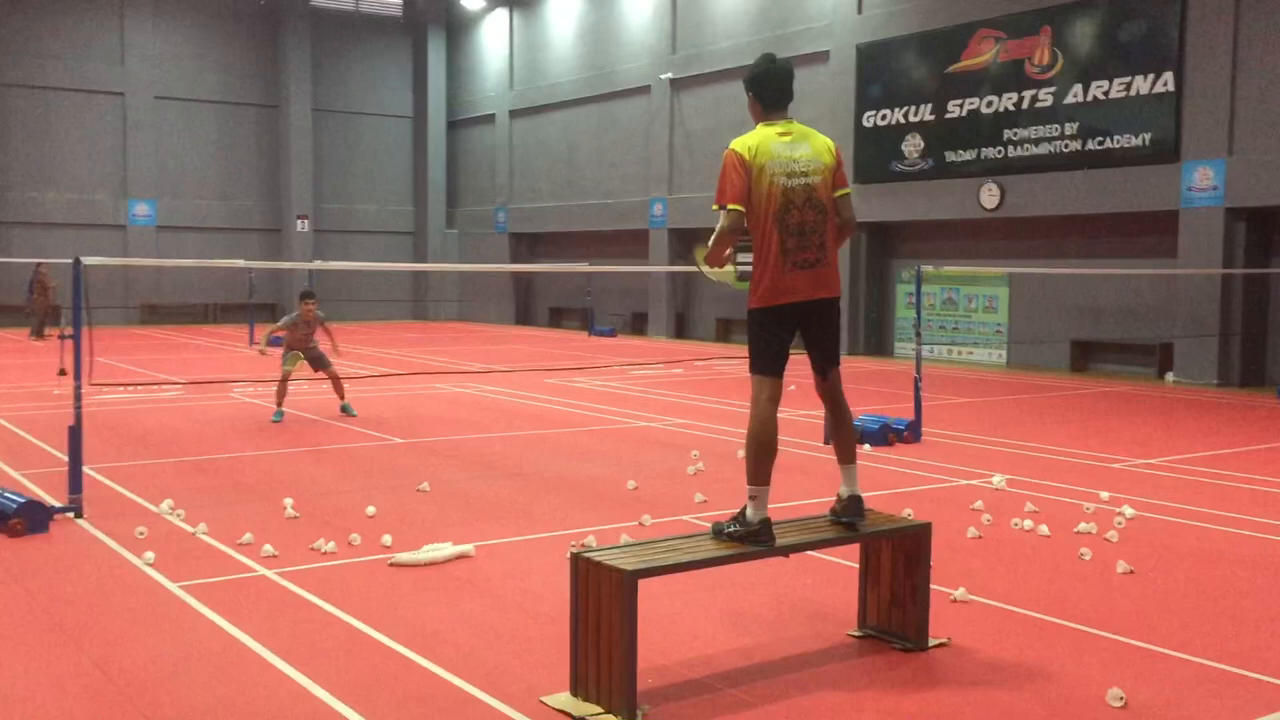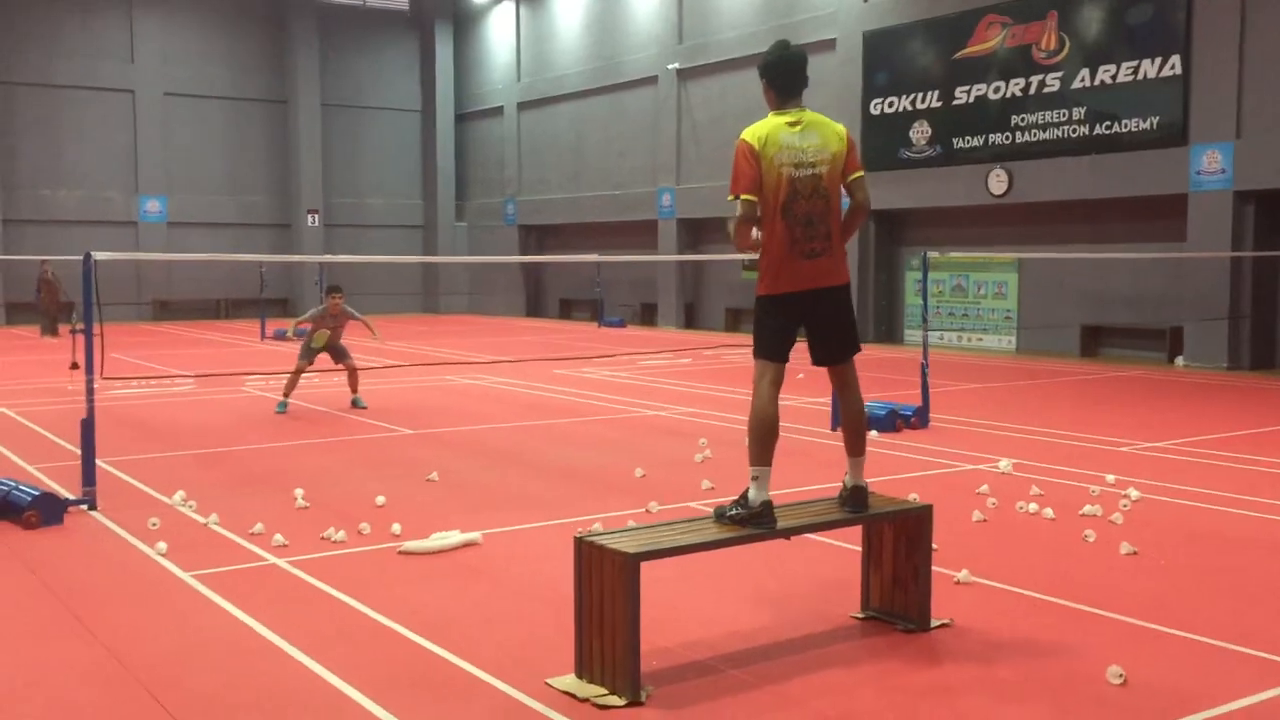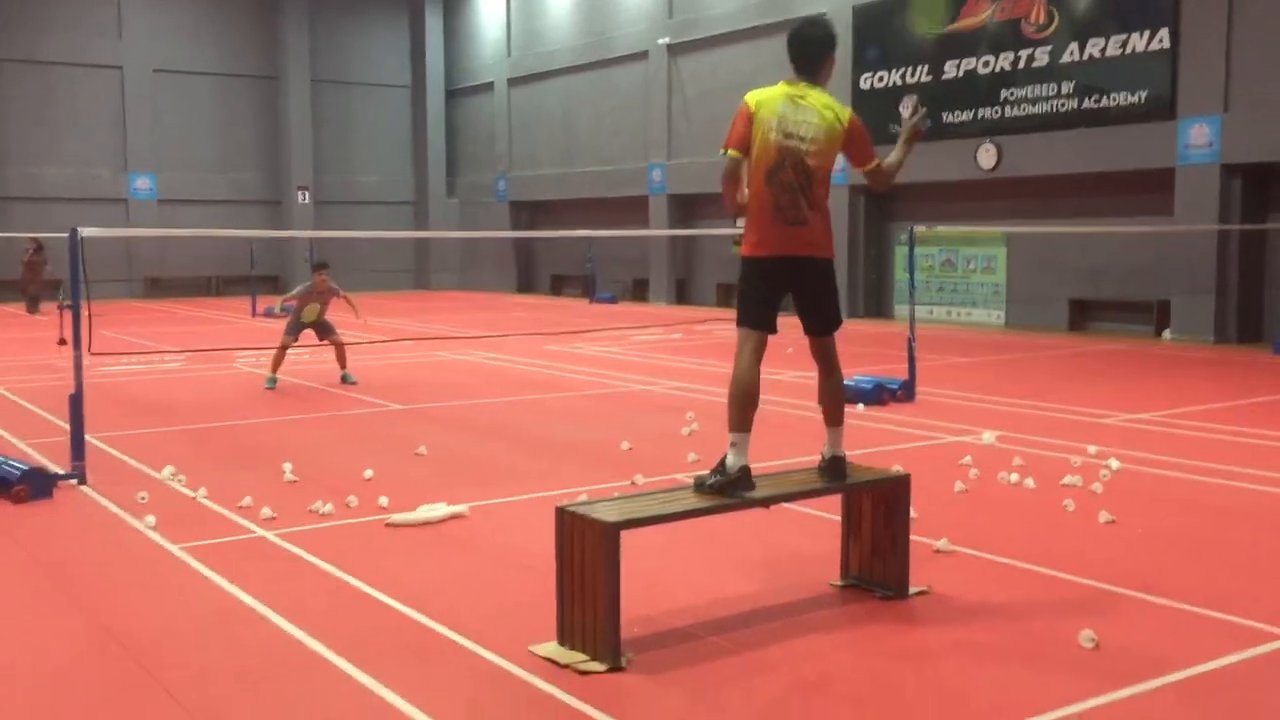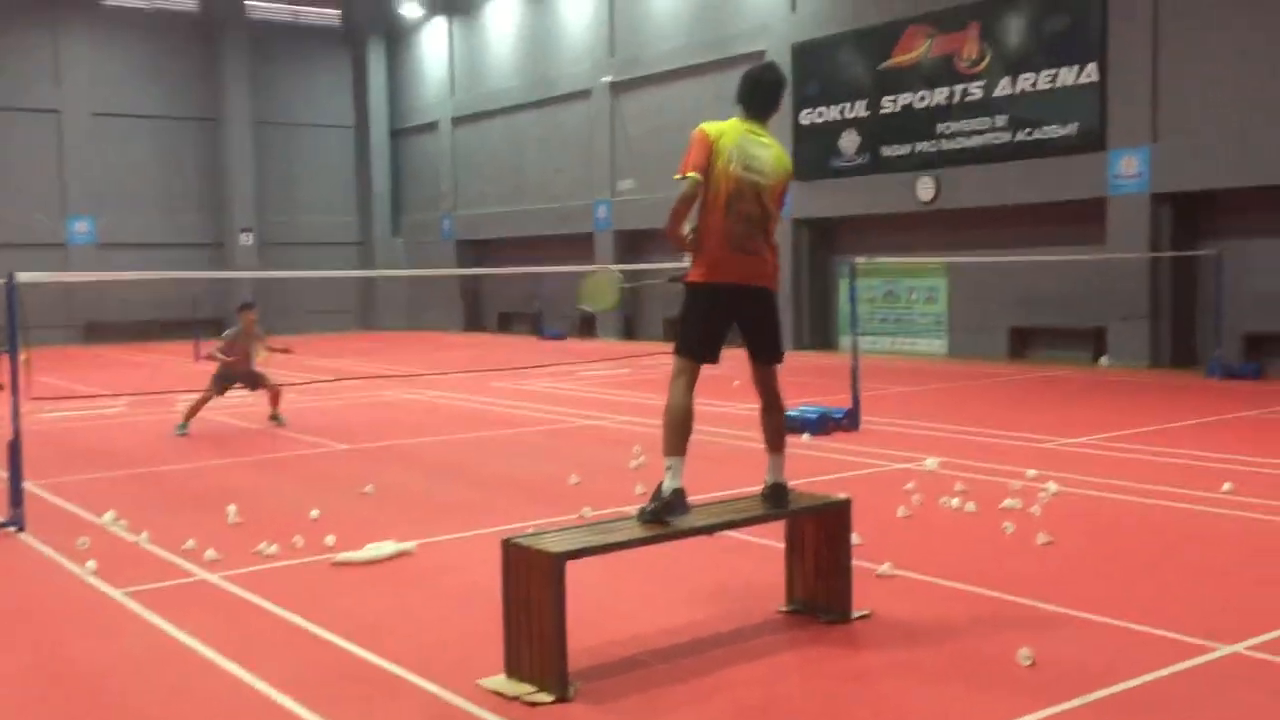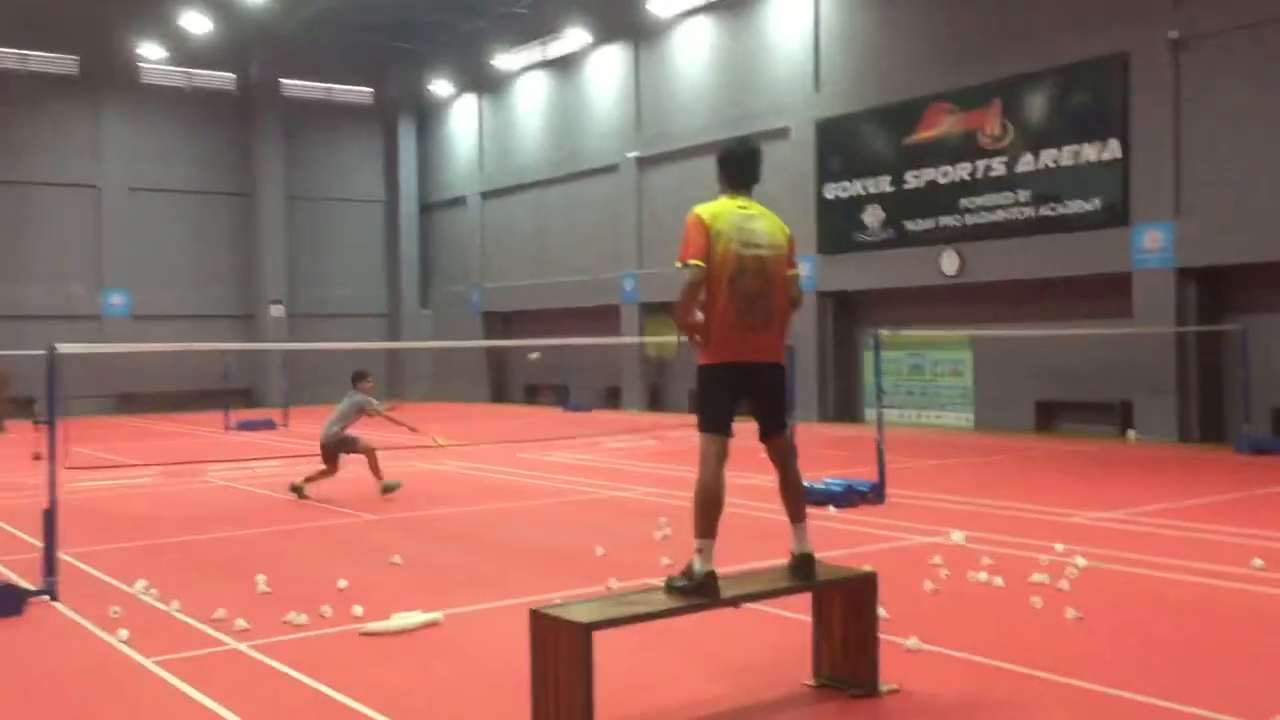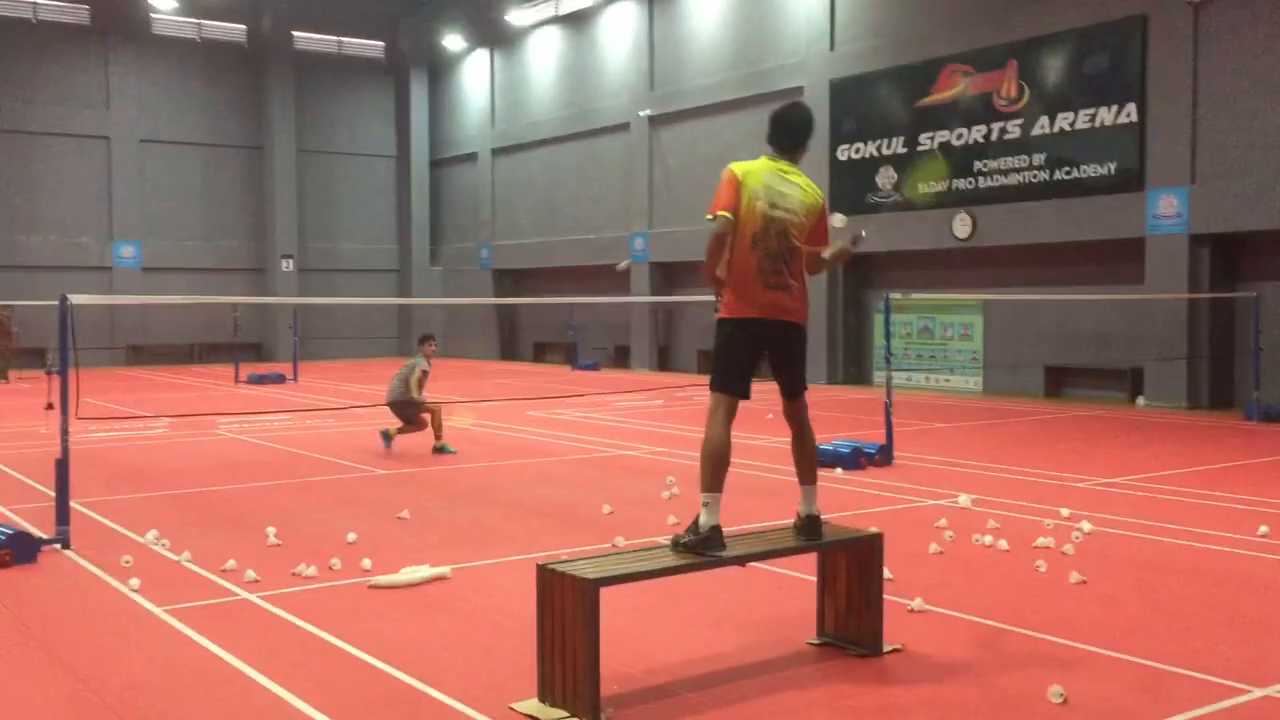
dt=0.4s
person 1, frame 1
left shoulder: (743, 150)
right shoulder: (825, 146)
left elbow: (732, 224)
right elbow: (847, 219)
left wrist: (713, 256)
left hip: (773, 292)
right hip: (824, 290)
left knee: (765, 396)
right knee: (831, 389)
left ankle: (755, 515)
right ankle: (850, 496)
person 1, frame 2
left shoulder: (754, 139)
right shoulder: (837, 134)
left elbow: (747, 216)
right elbow: (862, 204)
left wrist: (744, 242)
left hip: (778, 283)
right hip: (831, 280)
left knee: (767, 381)
right knee: (846, 380)
left ankle: (757, 497)
right ankle: (856, 484)
person 1, frame 3
left shoulder: (754, 102)
right shoulder: (840, 116)
left elbow: (731, 169)
right elbow: (879, 176)
left wrist: (735, 203)
right wrist: (906, 141)
left hip: (762, 249)
right hip: (813, 252)
left knee: (749, 350)
right knee: (825, 353)
left ankle: (736, 462)
right ankle: (834, 455)
person 1, frame 4
left shoulder: (711, 133)
right shoulder: (781, 157)
left elbow: (689, 193)
left wrist: (675, 233)
left hip: (713, 276)
right hip: (761, 281)
left knee: (684, 376)
right knee: (767, 382)
left ankle: (672, 487)
right ankle: (776, 482)
person 1, frame 5
left shoulder: (704, 216)
right shoulder: (777, 226)
left elbow: (694, 280)
right elbow: (793, 298)
left wrist: (685, 319)
left hip: (721, 354)
right hip: (769, 356)
left knee: (713, 454)
right knee: (782, 454)
left ankle: (702, 567)
right ankle: (802, 553)
person 1, frame 6
left shoulder: (737, 173)
right shoulder: (813, 193)
left elbow: (721, 232)
right elbow: (814, 266)
left wrist: (714, 276)
right wrist: (841, 251)
left hip: (743, 310)
right hip: (790, 316)
left knee: (720, 411)
right knee: (797, 413)
left ankle: (708, 522)
right ankle: (809, 515)
